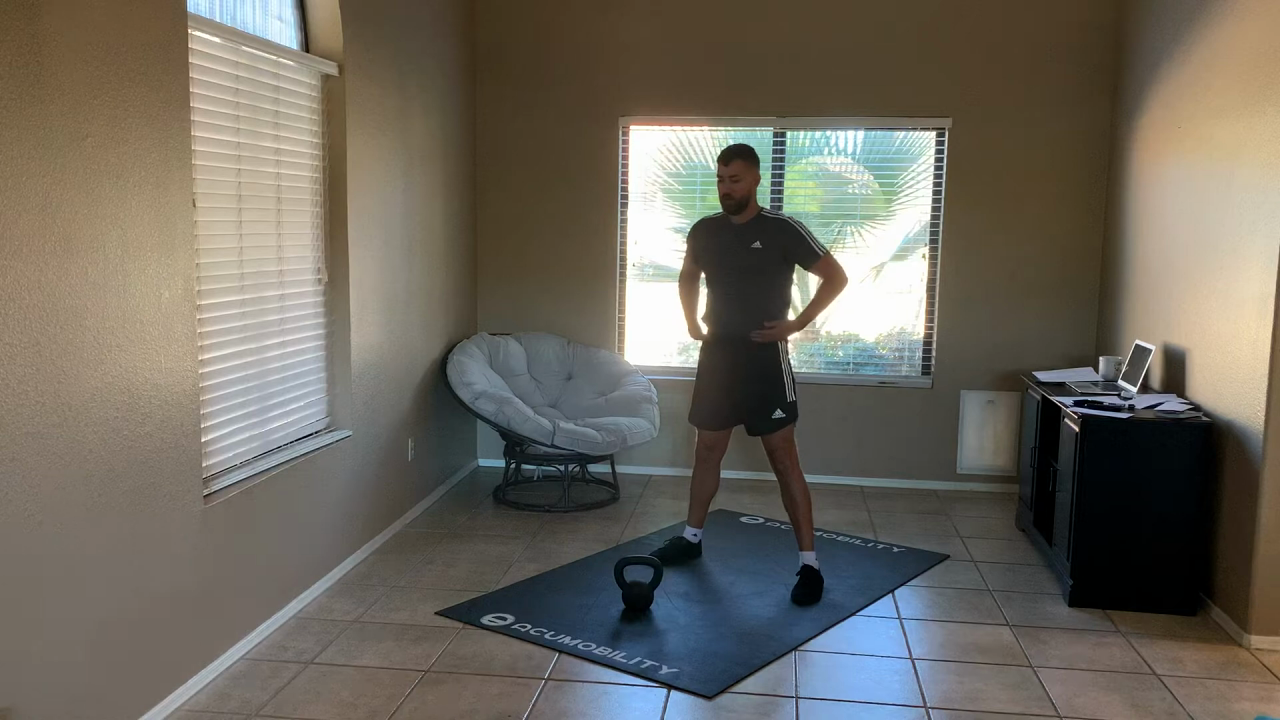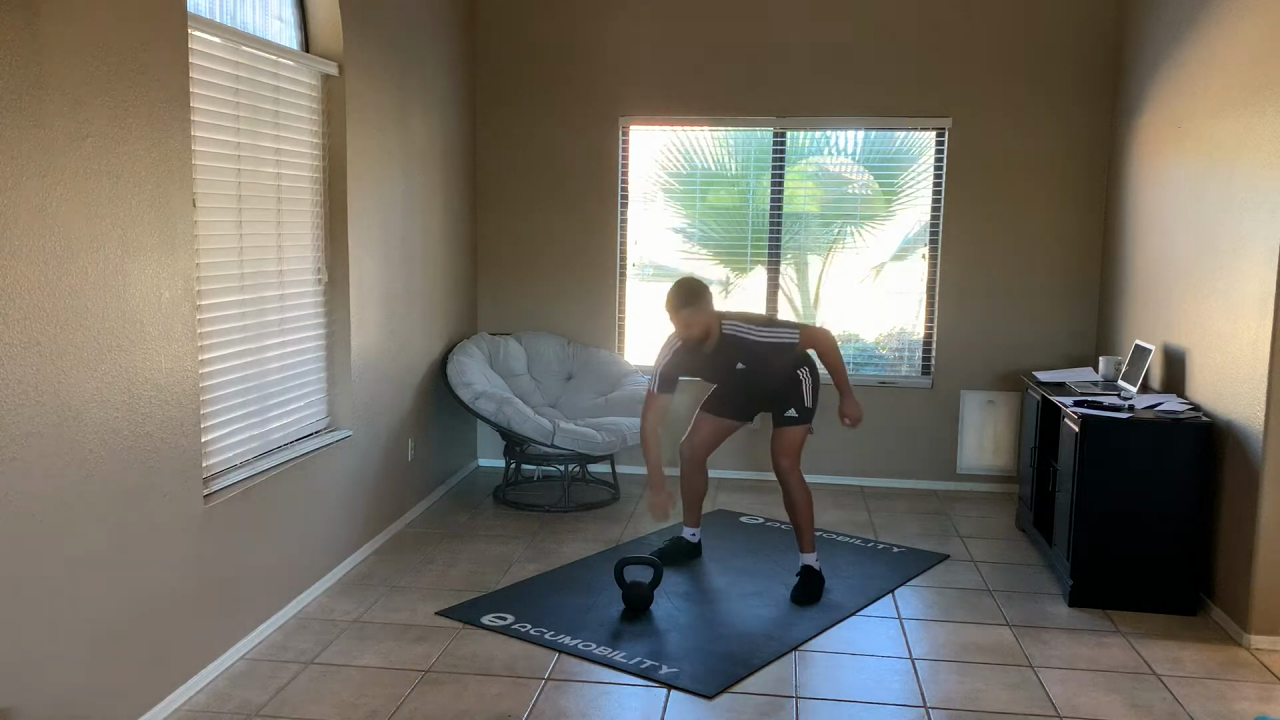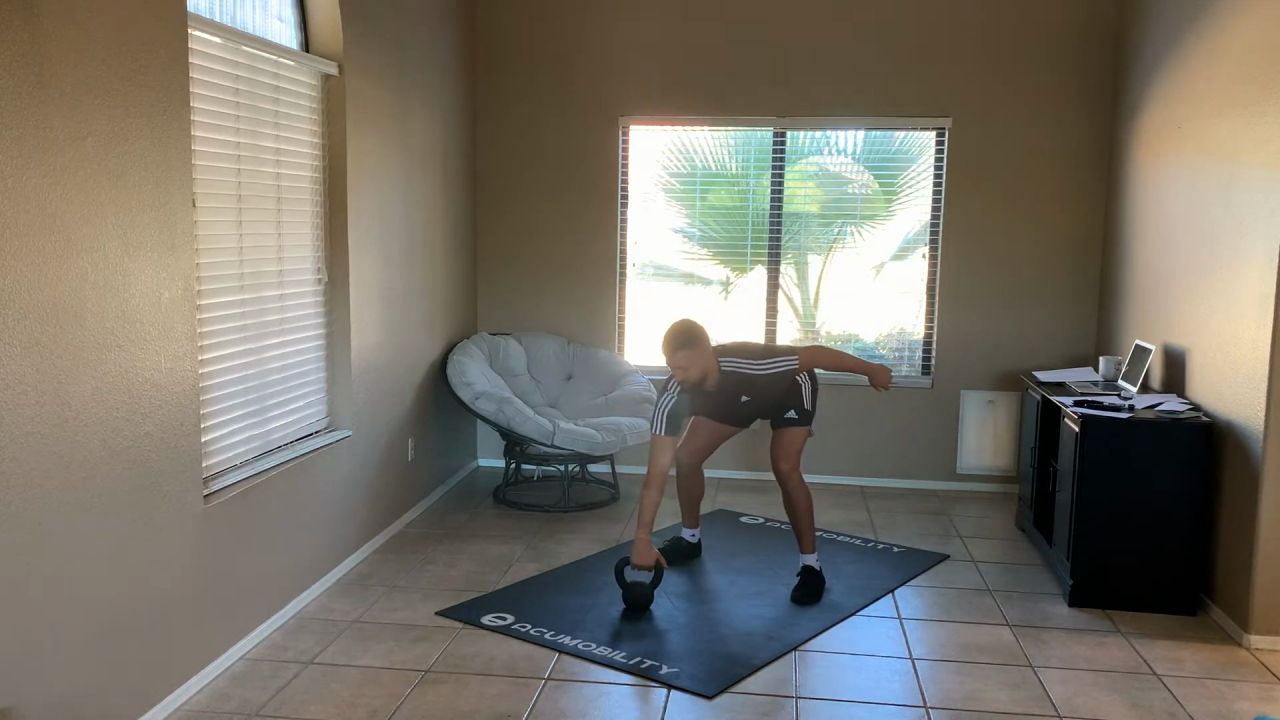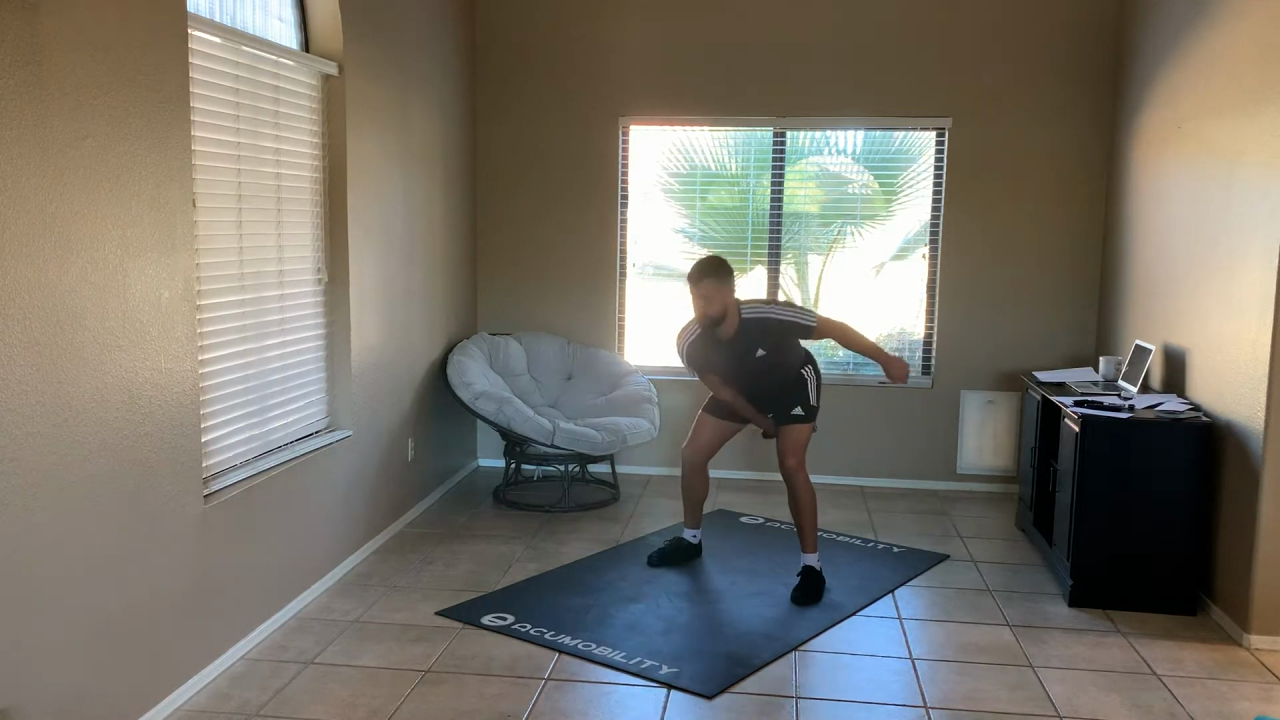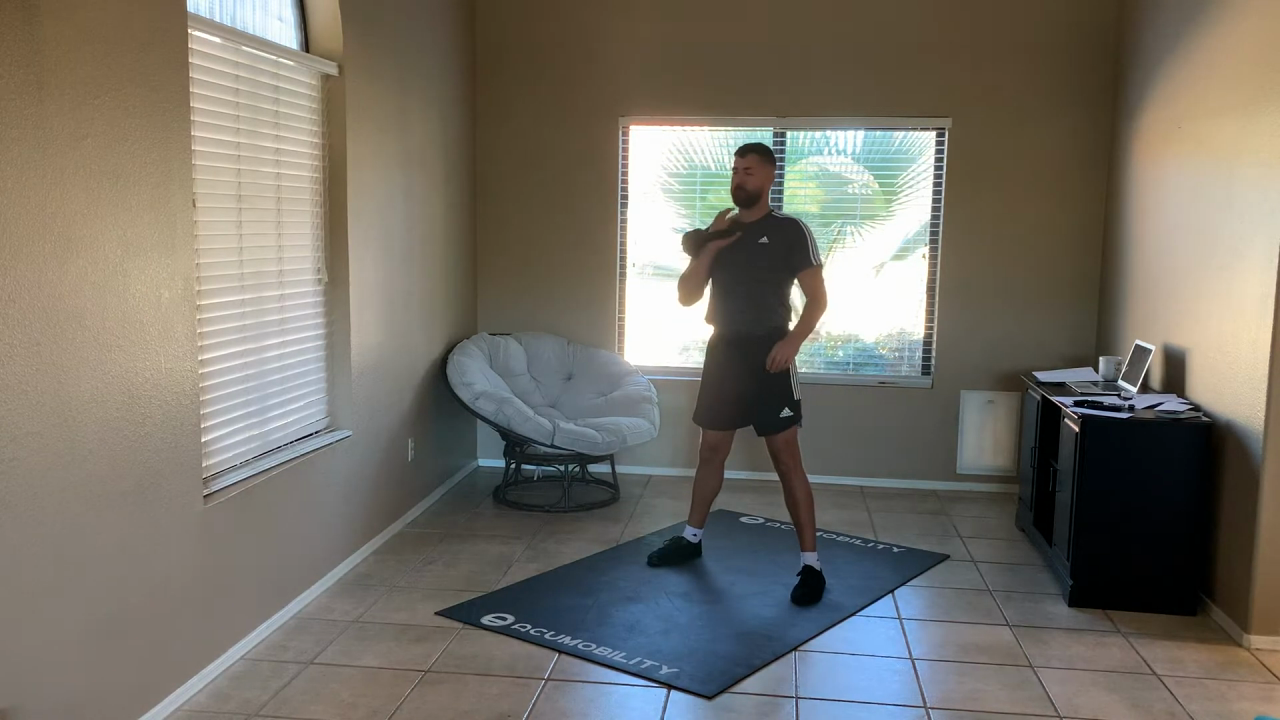
dt=1s
person 1, frame 1
left shoulder: (782, 230)
right shoulder: (704, 231)
left elbow: (836, 277)
right elbow: (688, 276)
left wrist: (798, 323)
right wrist: (690, 319)
left hip: (765, 356)
right hip: (716, 353)
left knee: (783, 458)
right knee: (707, 452)
left ankle: (809, 563)
right ankle: (692, 537)
person 1, frame 2
left shoulder: (752, 333)
right shoulder: (676, 352)
left elbow: (822, 337)
right elbow: (651, 418)
left wrist: (846, 396)
right wrist: (656, 483)
left hip: (790, 382)
right hip: (739, 386)
left knee: (785, 465)
right knee: (690, 450)
left ankle: (810, 565)
right ankle: (690, 538)
person 1, frame 3
left shoulder: (751, 364)
right shoulder: (673, 397)
left elbow: (814, 354)
right elbow: (658, 469)
left wrist: (871, 370)
right wrist: (642, 538)
left hip: (789, 389)
left knee: (784, 468)
right knee: (686, 457)
left ankle: (811, 566)
right ankle: (690, 539)
person 1, frame 4
left shoulder: (770, 317)
right shoulder: (691, 342)
left elbow: (833, 329)
right elbow: (721, 390)
left wrist: (885, 360)
right wrist: (762, 423)
left hip: (794, 383)
right hip: (742, 389)
left knee: (790, 464)
right knee: (692, 455)
left ankle: (811, 566)
right ankle: (690, 539)
person 1, frame 5
left shoulder: (791, 231)
right shoulder: (718, 233)
left elbow: (817, 297)
right elbow: (686, 296)
left wrist: (792, 341)
right wrist: (709, 247)
left hip: (768, 354)
right hip: (723, 351)
left knee: (786, 459)
right knee: (711, 450)
left ankle: (811, 564)
right ankle: (692, 537)
